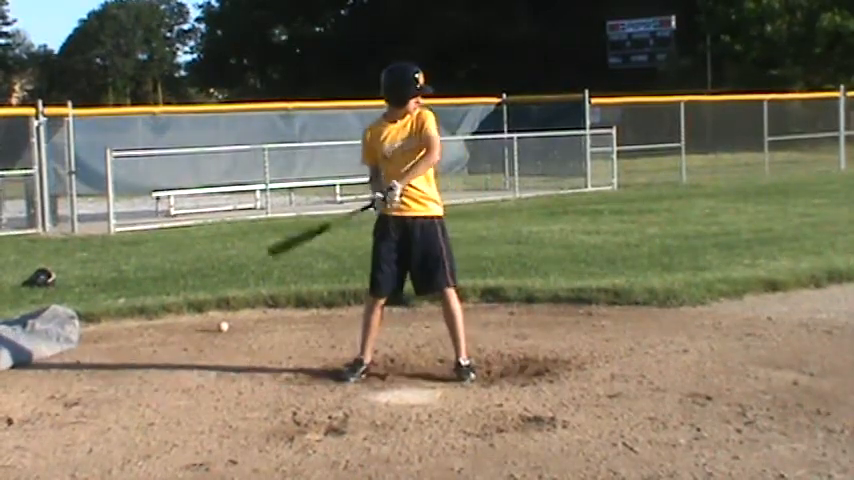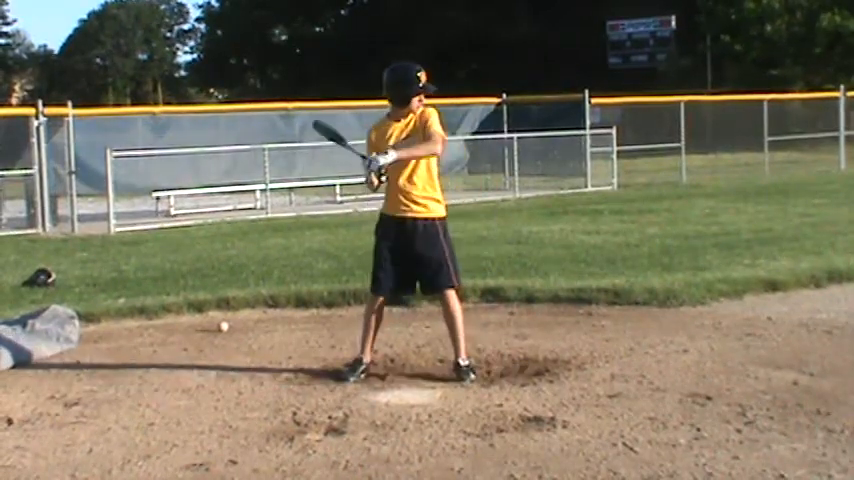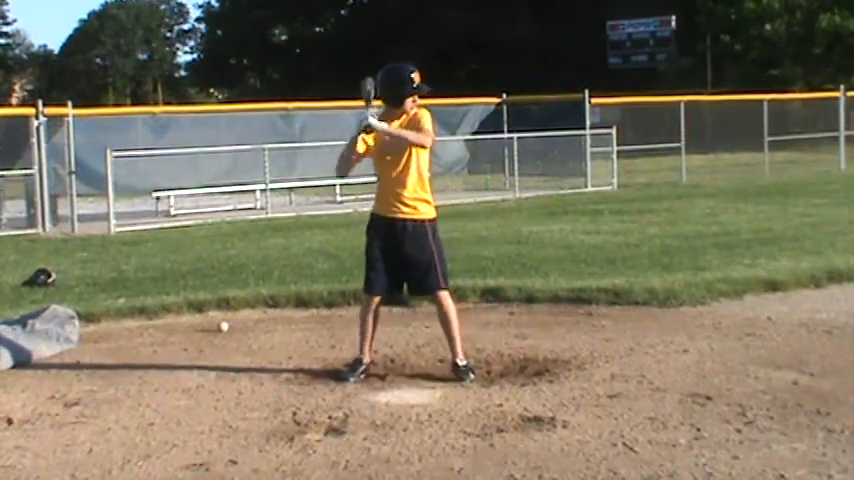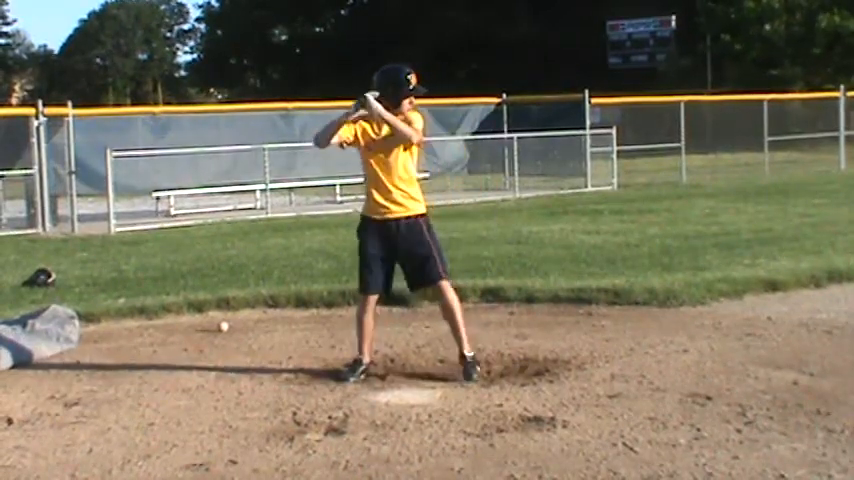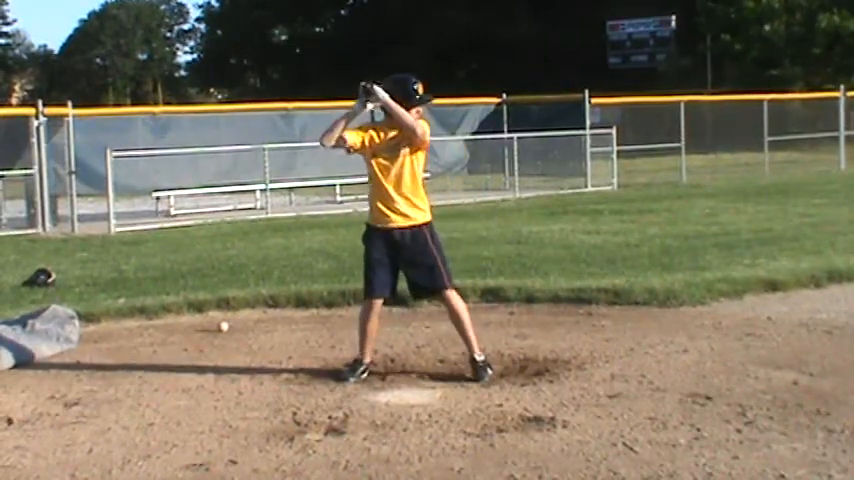
dt=0.2s
person 1, frame 1
left shoulder: (424, 118)
right shoulder: (373, 133)
left elbow: (434, 153)
right elbow: (375, 175)
left wrist: (400, 182)
right wrist: (378, 190)
left hip: (427, 217)
right hip: (391, 220)
left knee: (447, 290)
right knee: (378, 295)
left ankle: (462, 360)
right ankle: (364, 359)
person 1, frame 2
left shoulder: (428, 116)
right shoulder: (379, 130)
left elbow: (437, 146)
right elbow: (371, 181)
left wrist: (394, 154)
right wrist: (373, 171)
left hip: (429, 218)
right hip: (392, 219)
left knee: (447, 291)
right knee: (379, 295)
left ankle: (462, 360)
right ankle: (364, 358)
person 1, frame 3
left shoulder: (420, 117)
right shoulder: (370, 130)
left elbow: (425, 141)
right elbow: (342, 170)
left wrist: (383, 127)
right wrist: (359, 136)
left hip: (420, 219)
right hip: (384, 221)
left knee: (440, 292)
right knee: (373, 295)
left ankle: (460, 361)
right ankle: (363, 359)
person 1, frame 4
left shoulder: (413, 119)
right shoulder: (361, 125)
left elbow: (411, 137)
right elbow: (320, 141)
left wrist: (376, 109)
right wrist: (352, 112)
left hip: (412, 217)
right hip: (375, 221)
left knee: (441, 284)
right knee: (368, 294)
left ankle: (466, 353)
right ankle: (363, 359)
person 1, frame 5
left shoulder: (420, 131)
right shoulder: (367, 134)
left elbow: (416, 130)
right elbow: (327, 141)
left wrist: (385, 99)
right wrist: (357, 109)
left hip: (417, 226)
right hip: (381, 230)
left knee: (448, 293)
right knee: (373, 300)
left ankle: (477, 357)
right ankle: (363, 360)
